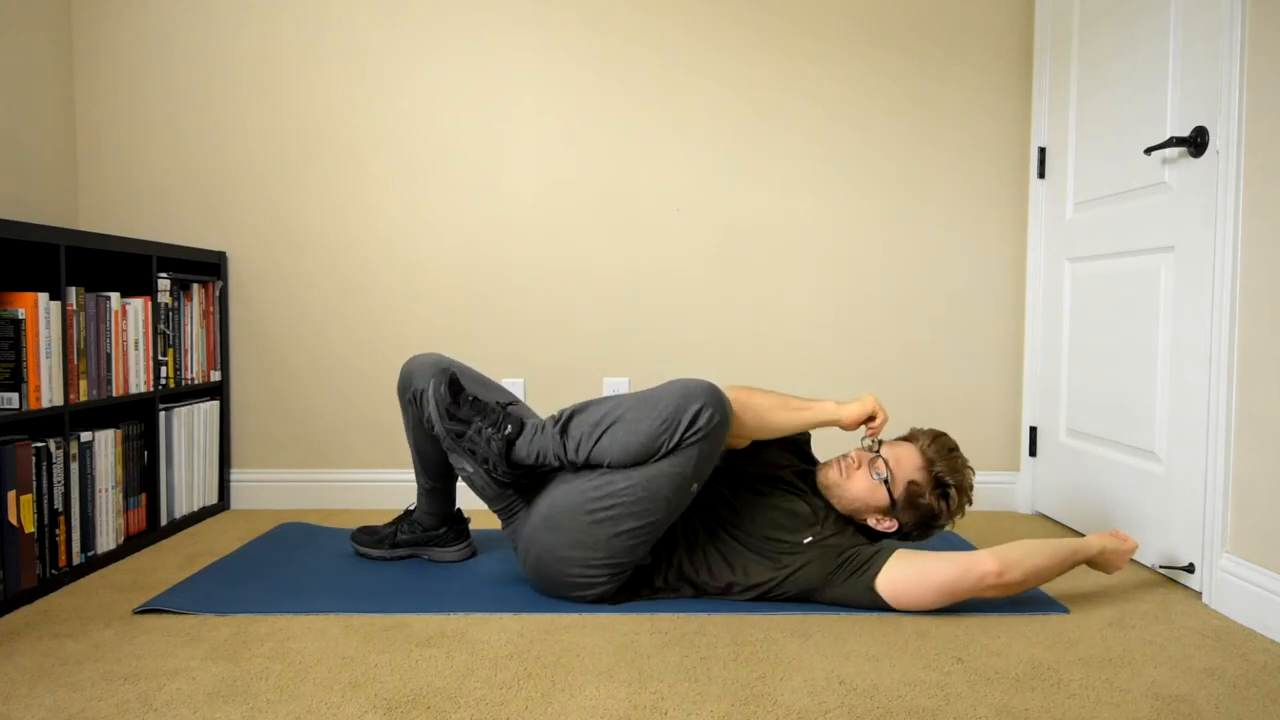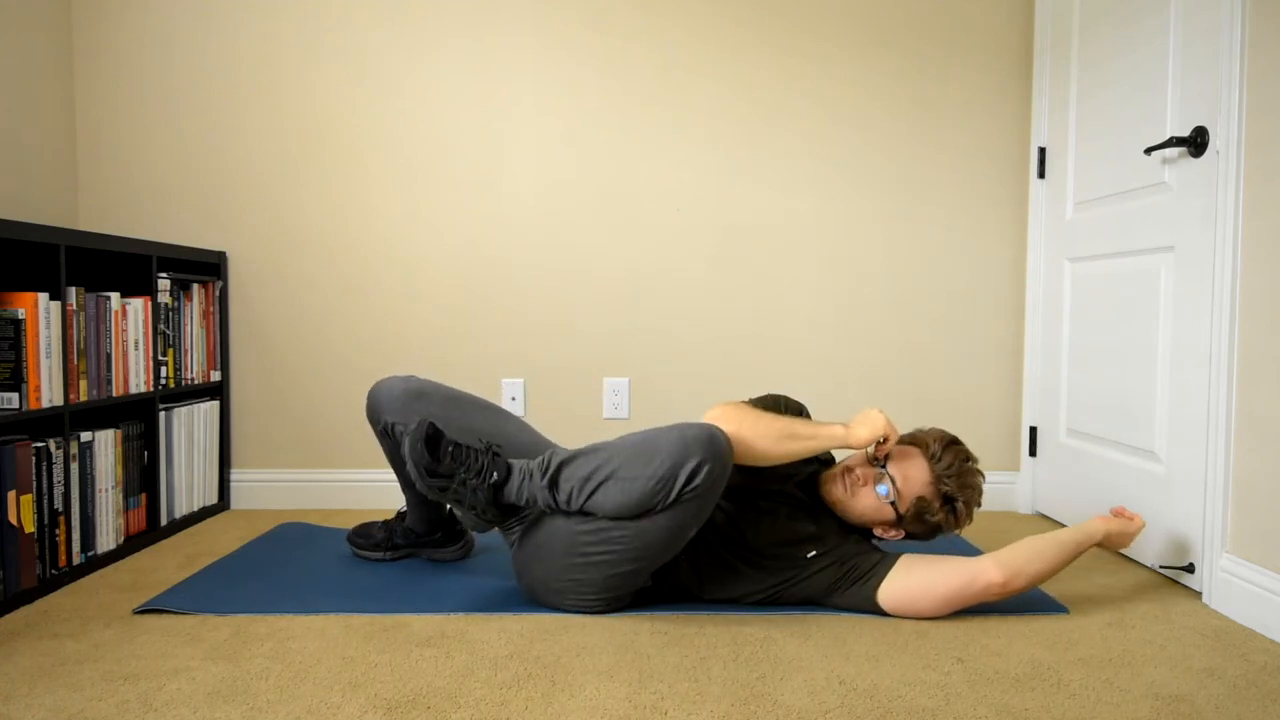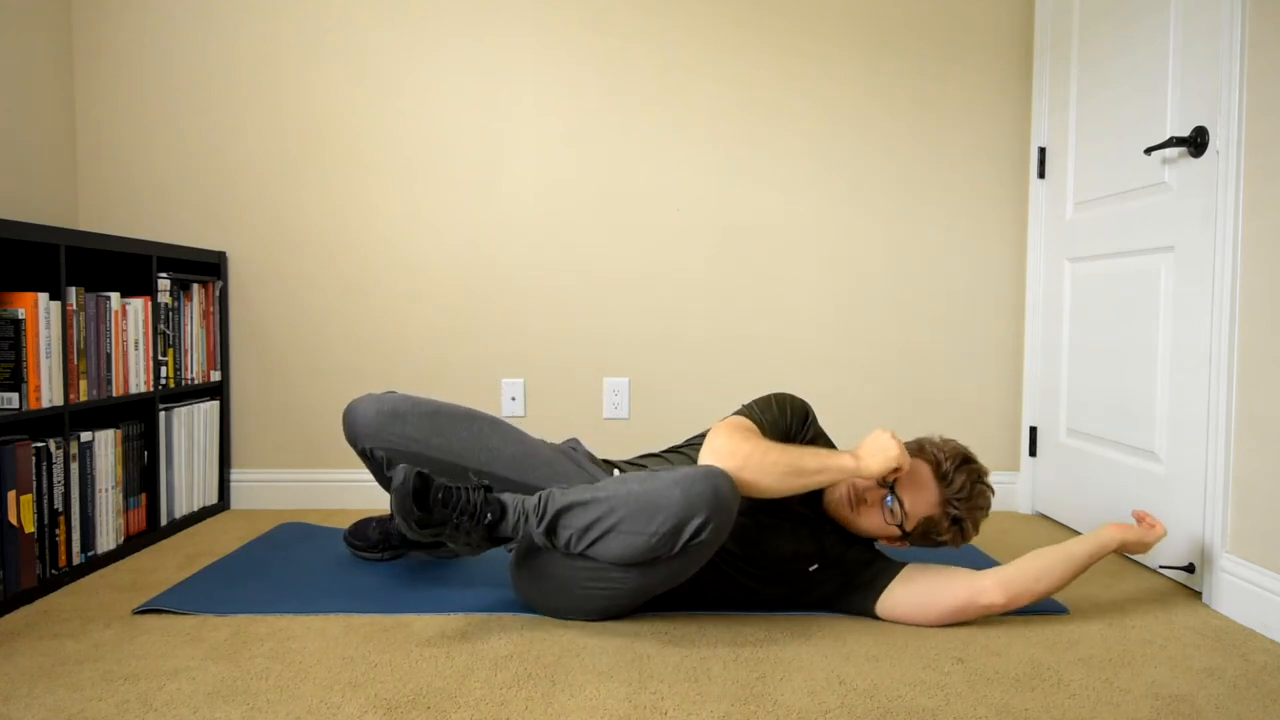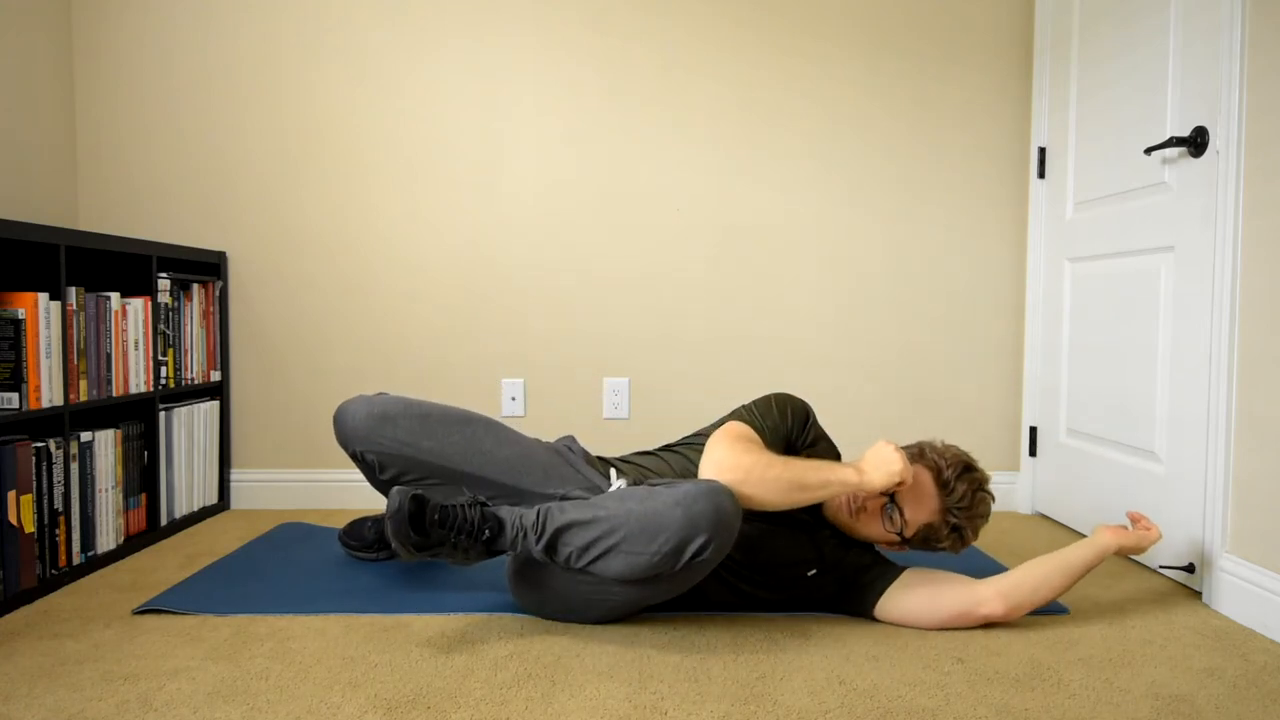
dt=0.5s
person 1, frame 1
left shoulder: (841, 554)
right shoulder: (787, 446)
left elbow: (986, 570)
right elbow: (731, 408)
right wrist: (837, 411)
left hip: (575, 560)
right hip: (551, 500)
left knee: (694, 403)
right knee: (426, 374)
left ankle: (509, 445)
right ankle: (435, 528)
person 1, frame 2
left shoulder: (844, 560)
right shoulder: (787, 416)
left elbow: (990, 573)
right elbow: (722, 420)
right wrist: (842, 432)
left hip: (572, 575)
right hip: (560, 498)
left knee: (697, 453)
right knee: (397, 399)
left ankle: (498, 487)
right ankle: (433, 529)
person 1, frame 3
left shoulder: (846, 567)
right shoulder: (790, 419)
left elbow: (990, 591)
right elbow: (723, 454)
right wrist: (851, 461)
left hip: (570, 580)
right hip: (575, 481)
left knee: (703, 499)
right knee: (372, 420)
left ankle: (491, 520)
right ankle: (423, 526)
person 1, frame 4
left shoulder: (847, 568)
right shoulder: (791, 420)
left elbow: (990, 601)
right elbow: (724, 464)
right wrist: (854, 471)
left hip: (565, 582)
right hip: (578, 477)
left knee: (705, 516)
right knee: (364, 421)
left ankle: (489, 531)
right ankle: (420, 518)
